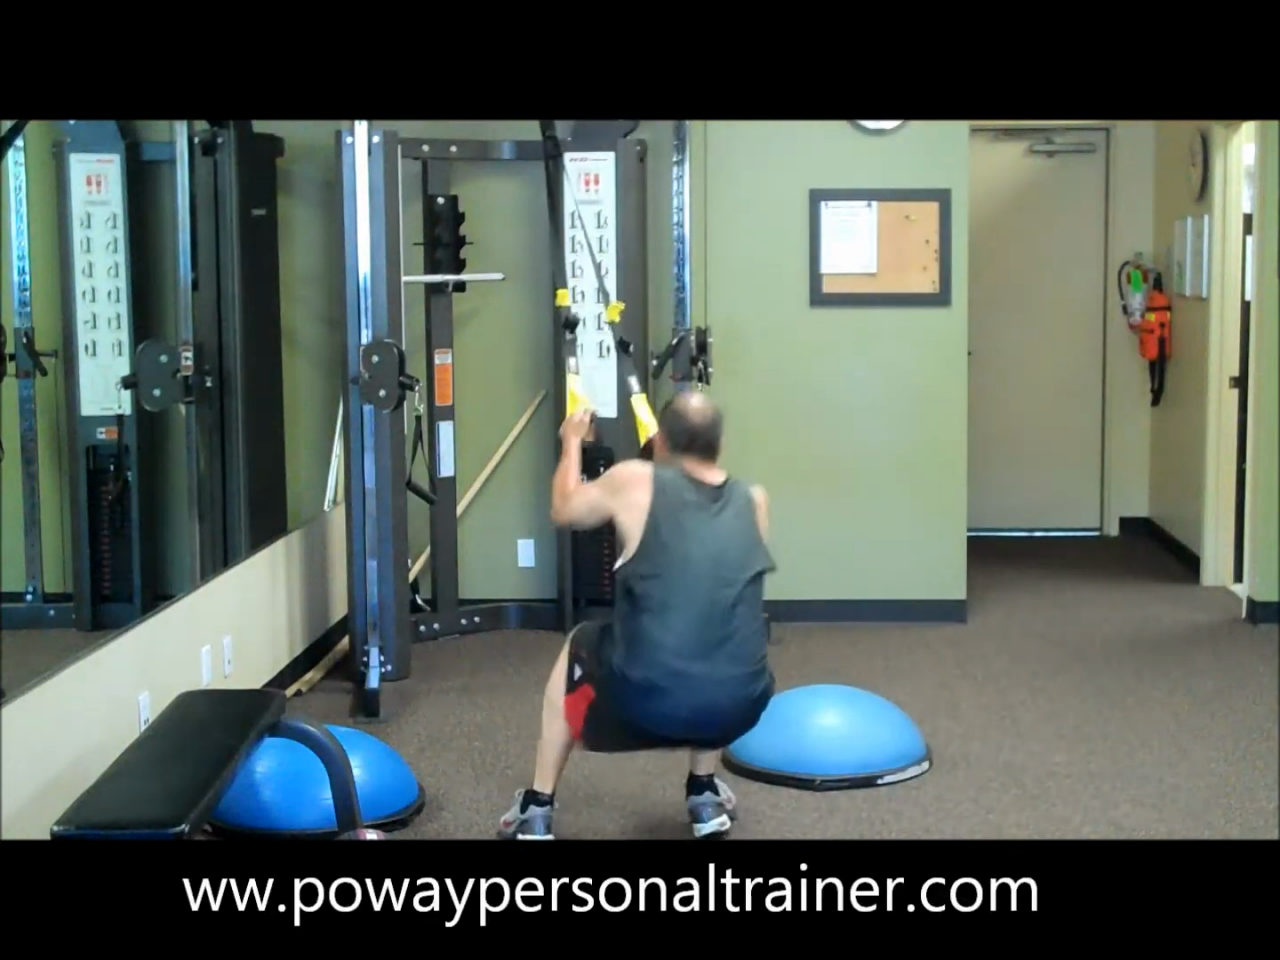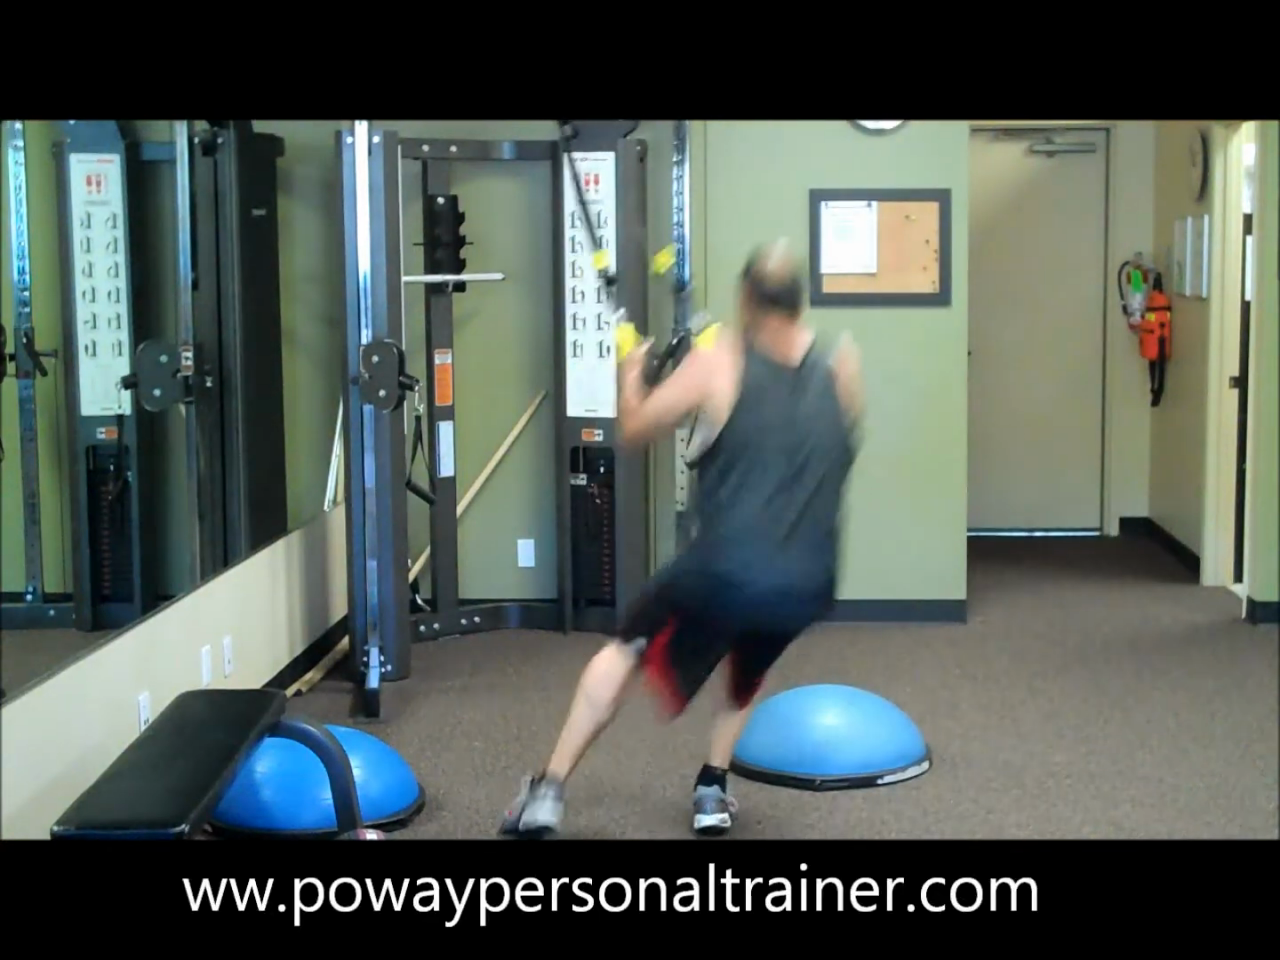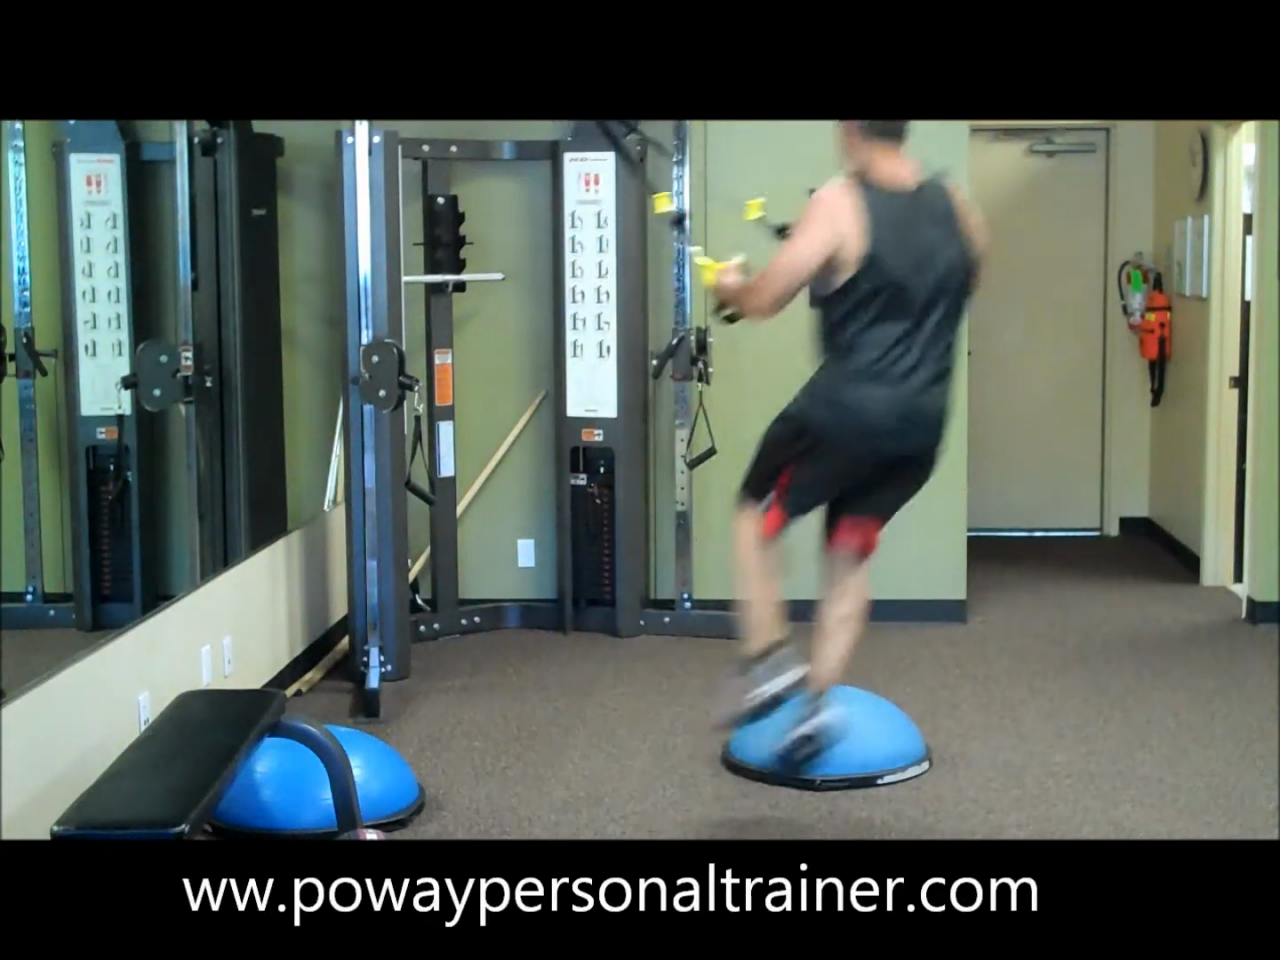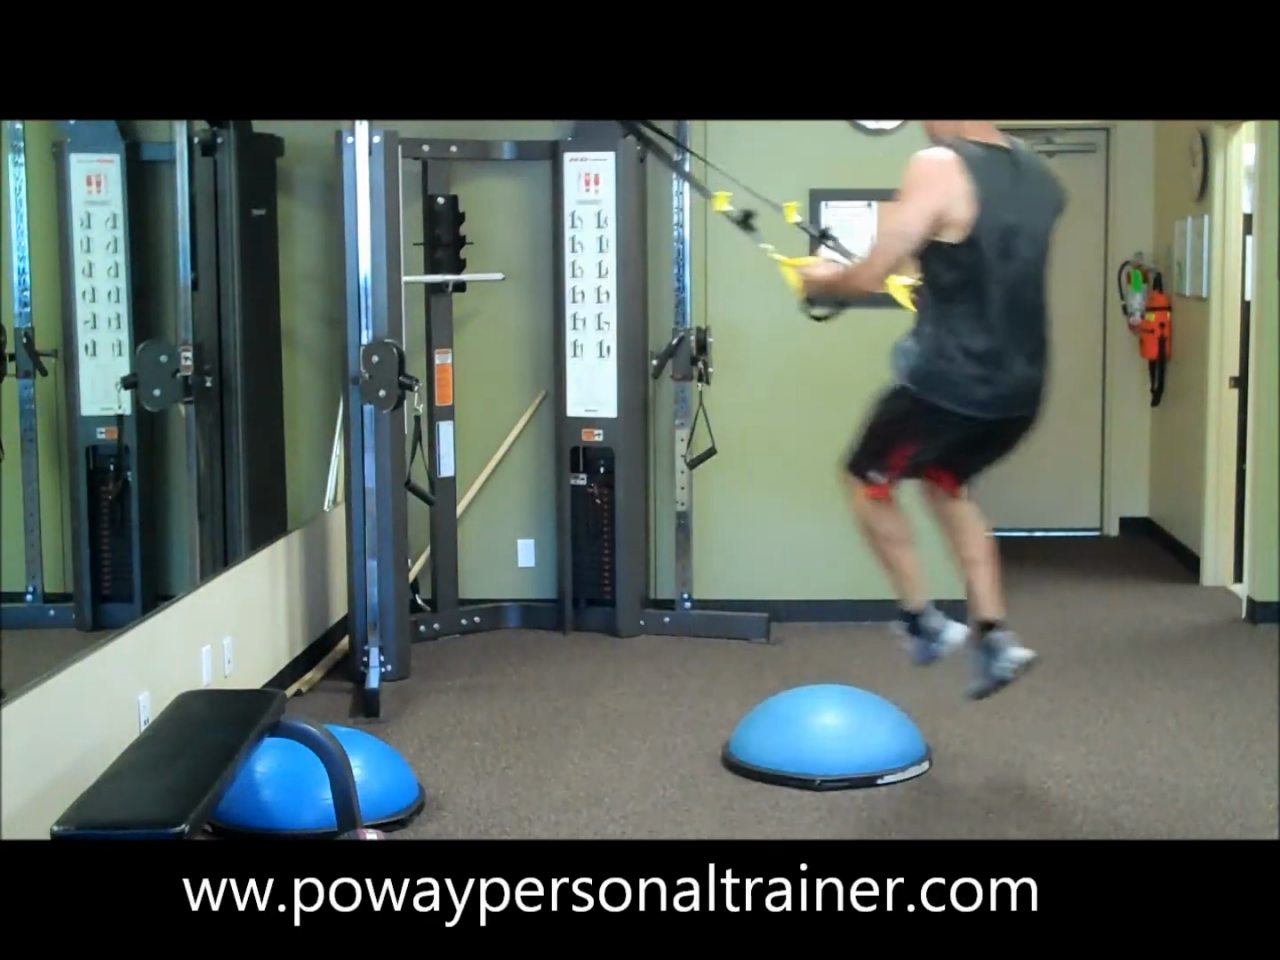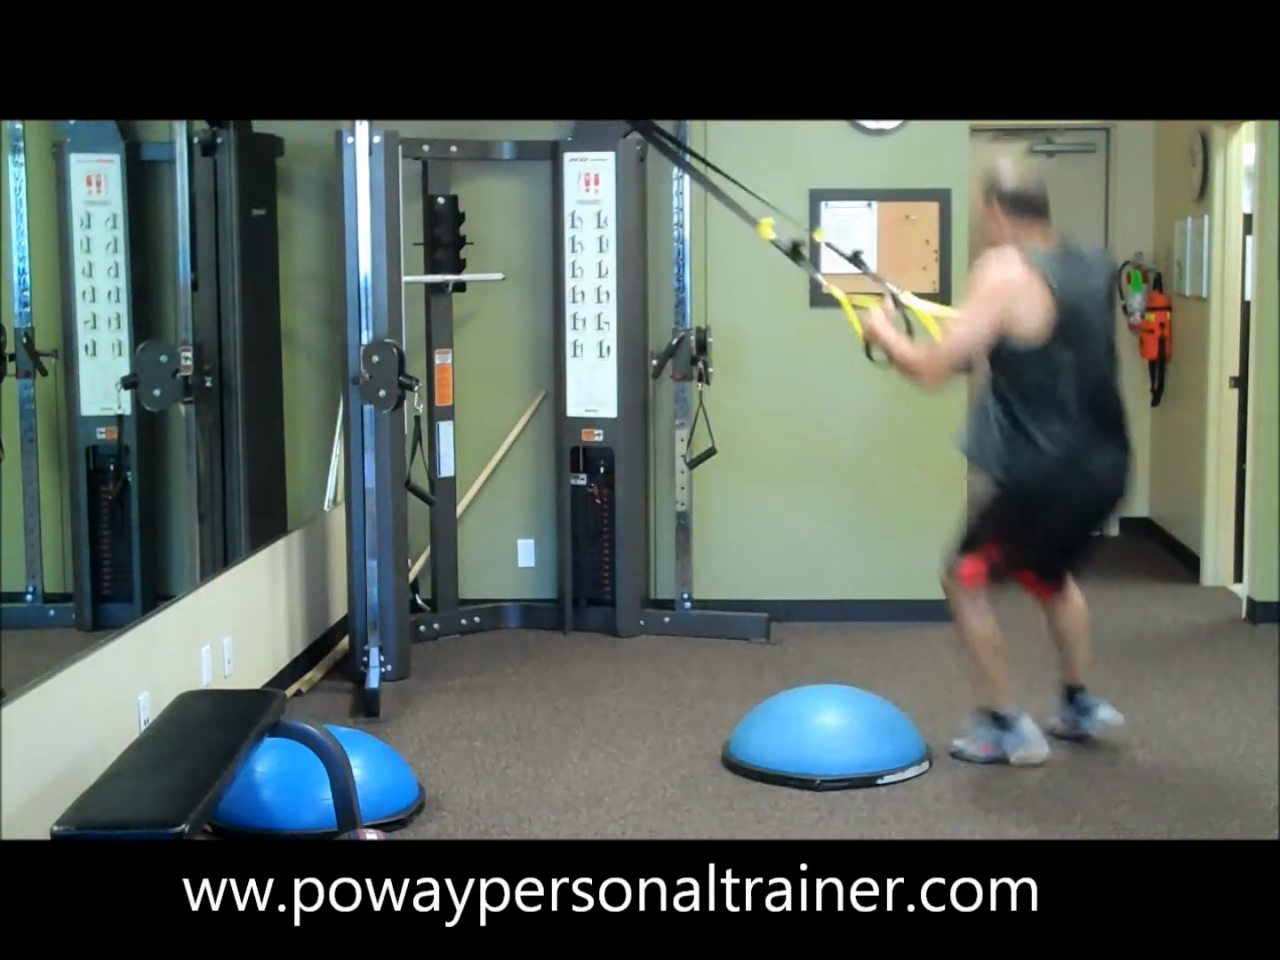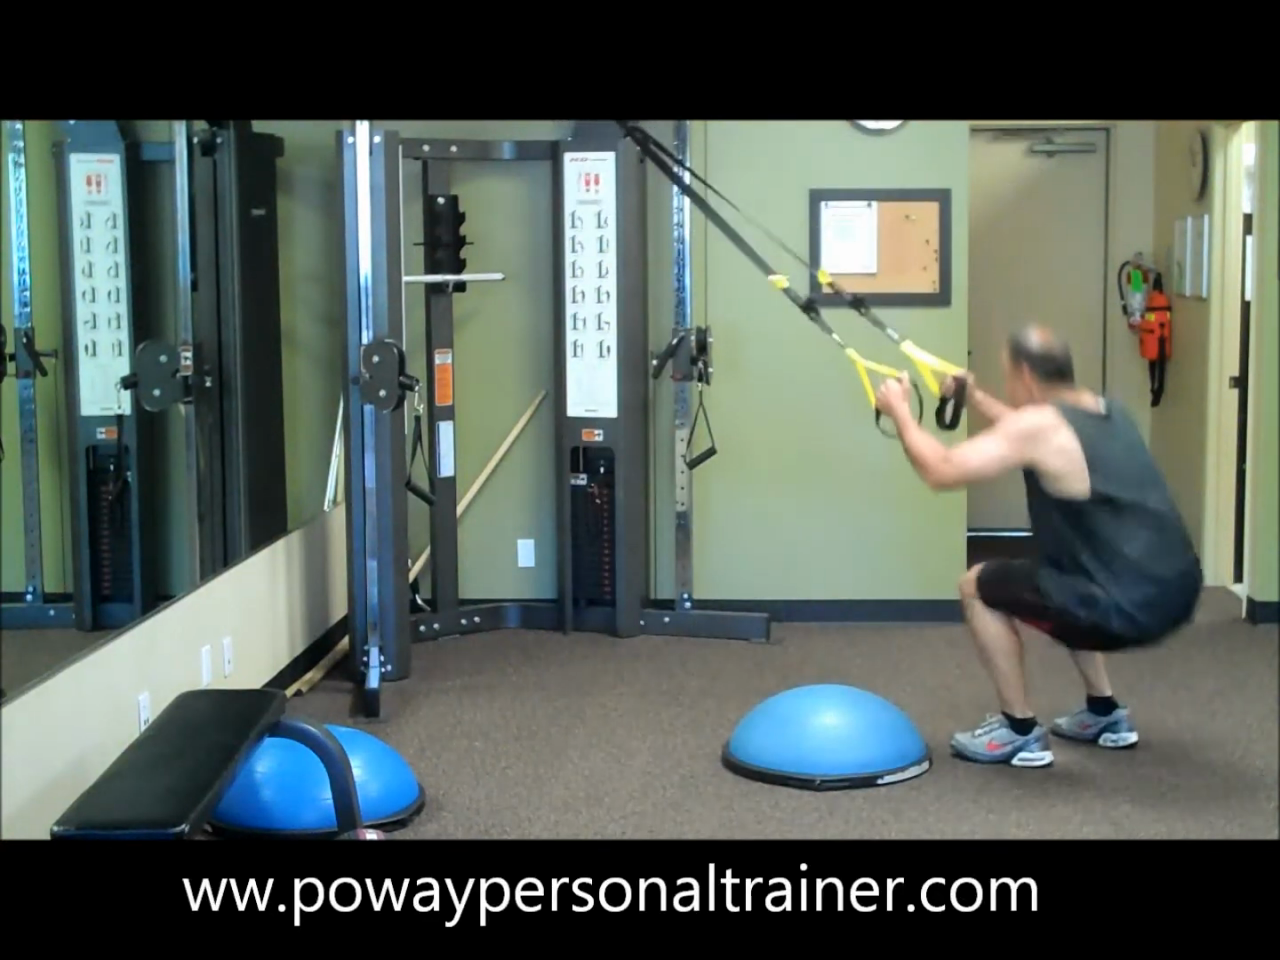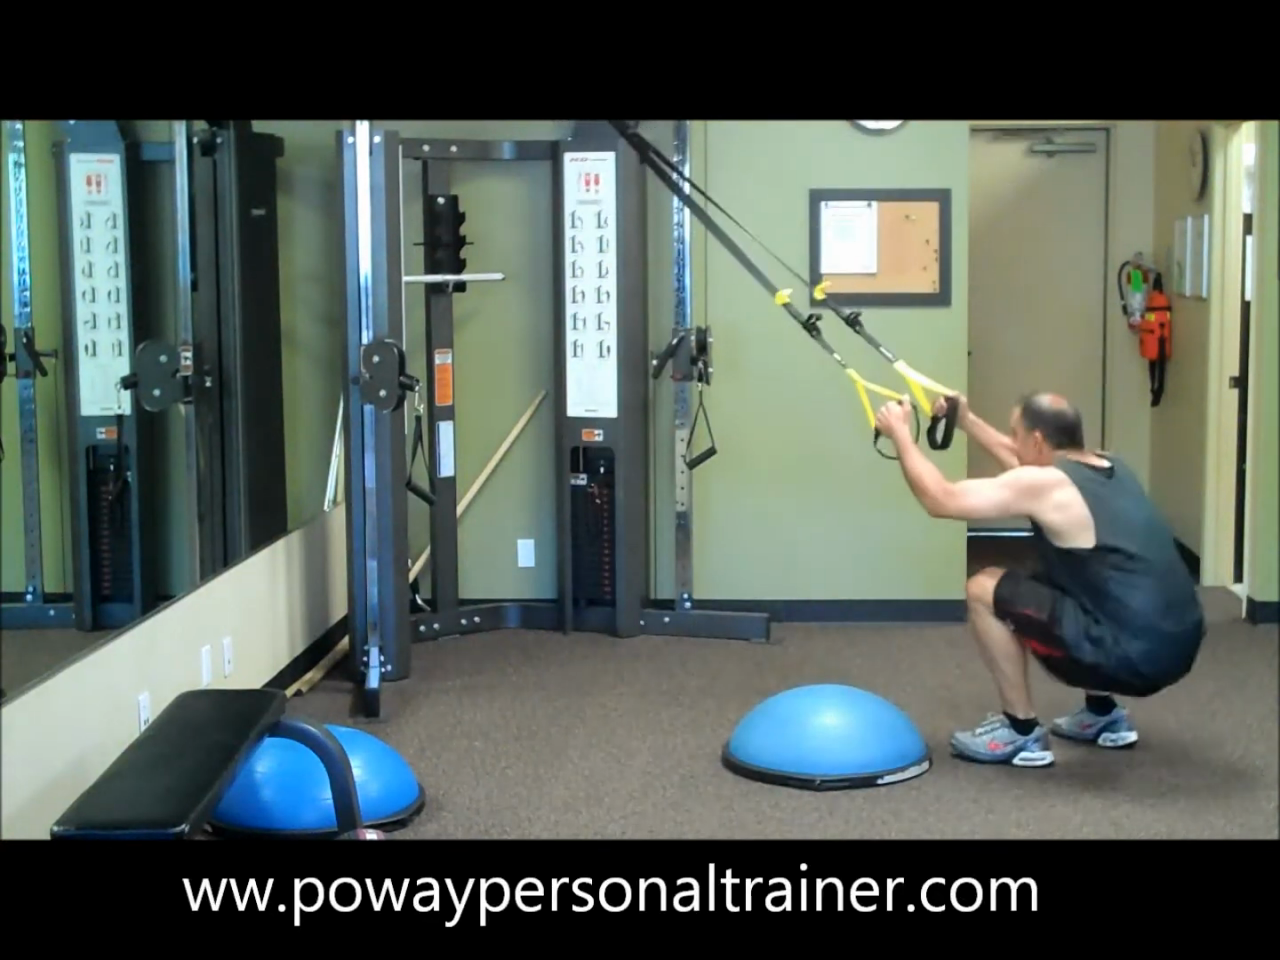
dt=0.2s
person 1, frame 1
left shoulder: (635, 482)
right shoulder: (754, 501)
left elbow: (563, 512)
left wrist: (571, 442)
left hip: (647, 698)
right hip: (738, 704)
left knee: (579, 650)
left ankle: (537, 810)
right ankle: (706, 798)
person 1, frame 2
left shoulder: (718, 362)
right shoulder: (843, 368)
left elbow: (635, 430)
left wrist: (630, 373)
left hip: (722, 577)
right hip: (806, 587)
left knee: (626, 648)
right knee: (743, 670)
left ankle: (547, 788)
right ankle: (711, 790)
person 1, frame 3
left shoulder: (839, 204)
right shoulder: (959, 209)
left elbow: (760, 301)
left wrist: (731, 287)
left hip: (845, 413)
right hip: (920, 427)
left knee: (756, 516)
right knee: (849, 555)
left ankle: (765, 661)
right ankle: (815, 701)
person 1, frame 4
left shoulder: (937, 168)
right shoulder: (1037, 176)
left elbow: (866, 278)
left wrist: (821, 279)
left hip: (951, 382)
right hip: (1020, 389)
left knee: (865, 483)
right knee: (945, 489)
left ankle: (923, 625)
right ankle: (995, 637)
person 1, frame 5
left shoulder: (1006, 273)
right shoulder: (1092, 266)
left elbow: (932, 366)
left wrist: (880, 328)
right wrist: (971, 319)
left hip: (1053, 476)
right hip: (1104, 471)
left knee: (966, 576)
right knee: (1046, 572)
left ankle: (1009, 728)
right ankle: (1083, 707)
person 1, frame 6
left shoulder: (1039, 430)
right shoulder: (1108, 413)
left elbow: (941, 471)
left wrist: (898, 408)
right wrist: (973, 394)
left hip: (1133, 604)
right hip: (1176, 589)
left knee: (980, 589)
right knee: (1043, 579)
left ankle: (1019, 732)
right ankle: (1106, 716)
person 1, frame 7
left shoulder: (1046, 487)
right shoulder: (1111, 469)
left elbow: (943, 500)
left wrist: (900, 432)
right wrist: (966, 421)
left hip: (1139, 652)
right hip: (1181, 639)
left knee: (986, 592)
left ankle: (1022, 732)
right ankle: (1105, 716)
